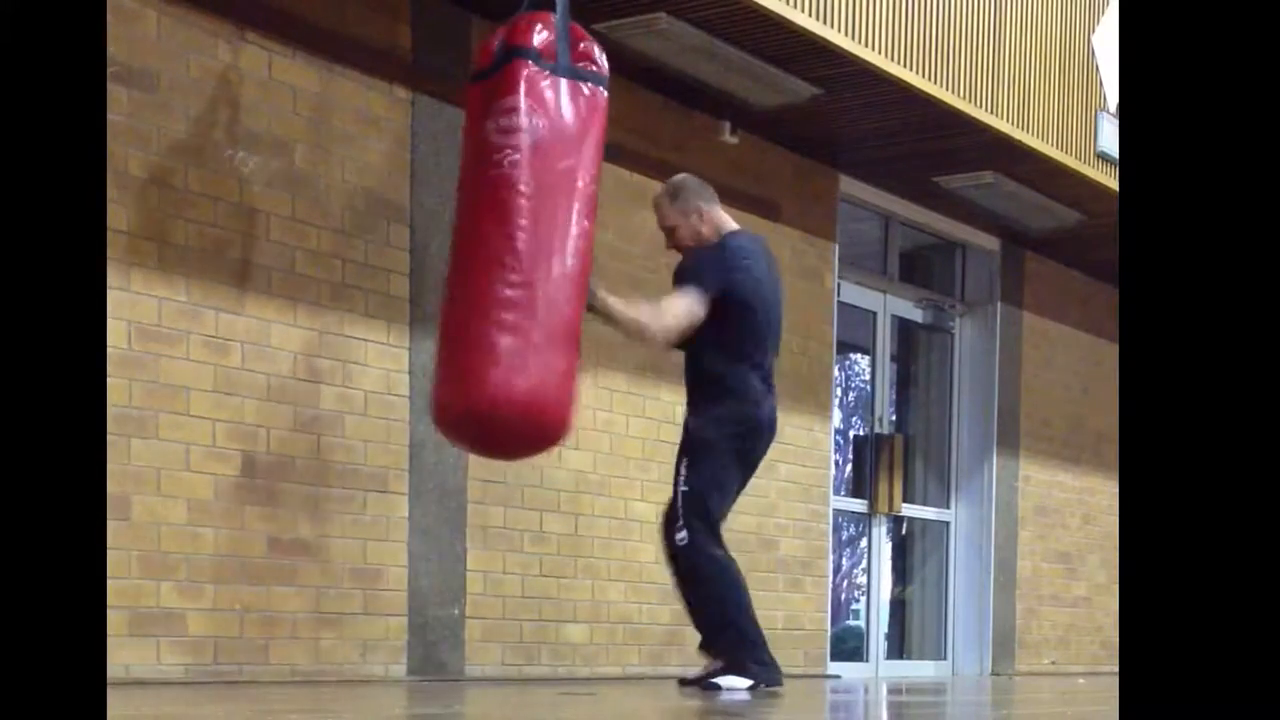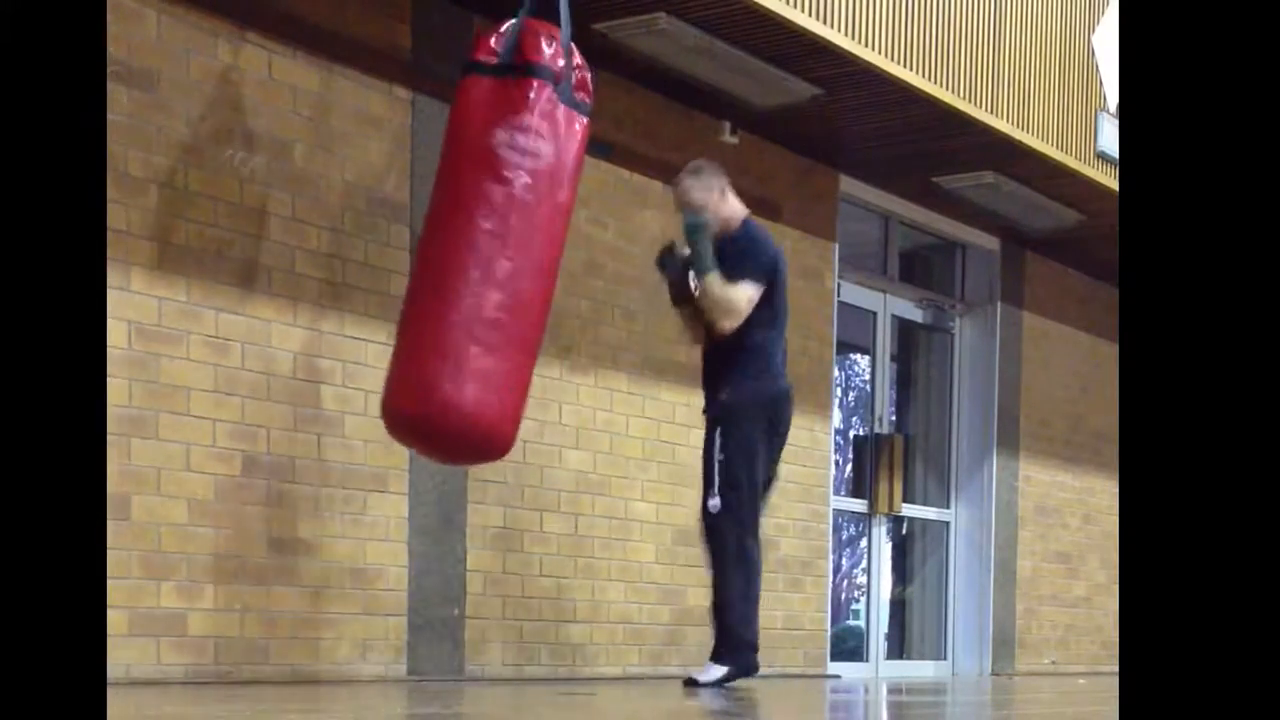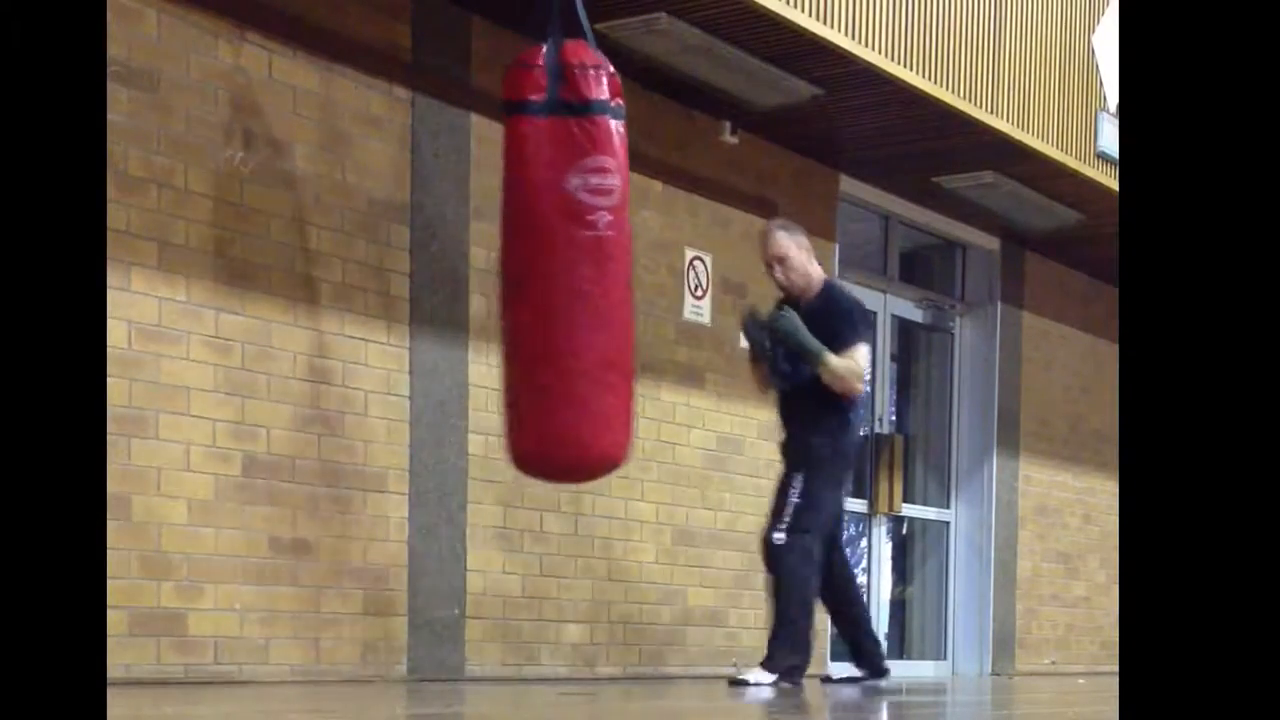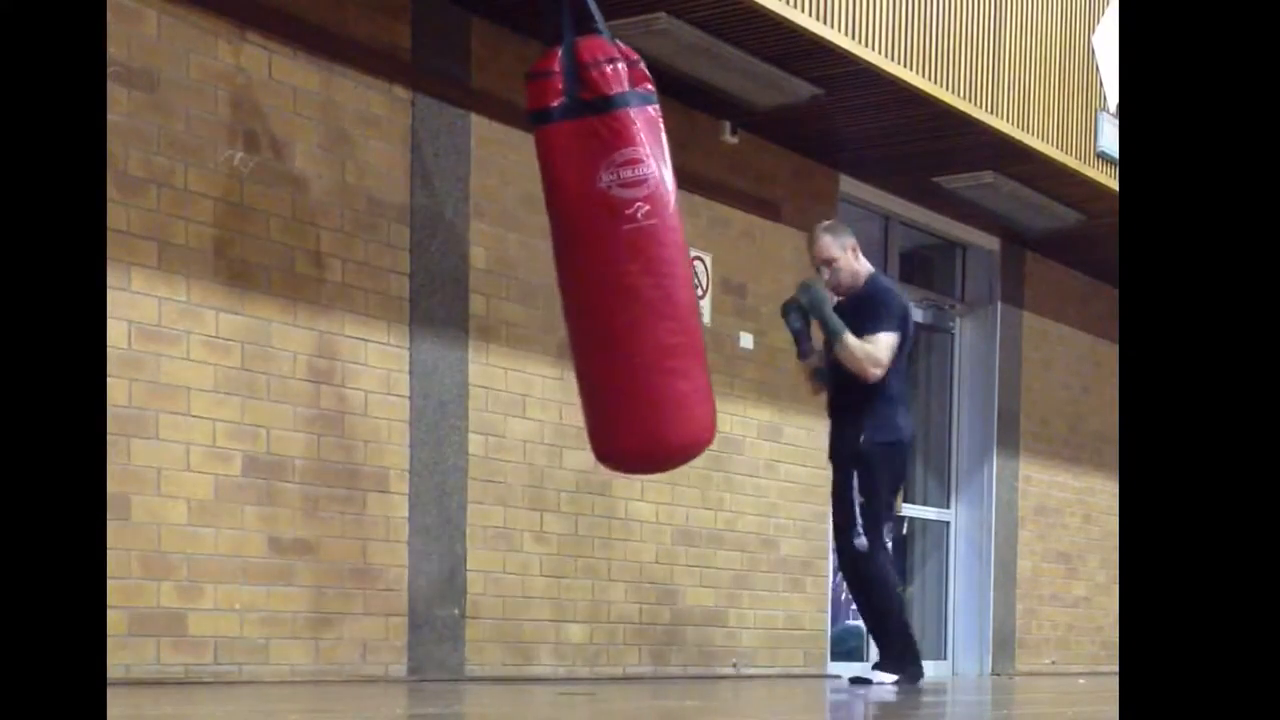
dt=0.5s
person 1, frame 1
left shoulder: (714, 261)
right shoulder: (752, 252)
left elbow: (657, 325)
left wrist: (590, 295)
right wrist: (681, 327)
left hip: (723, 420)
right hip: (751, 416)
left knee: (693, 541)
right knee: (688, 535)
left ankle: (754, 663)
right ankle: (726, 651)
person 1, frame 2
left shoulder: (748, 244)
right shoulder: (735, 247)
left elbow: (728, 316)
right elbow: (703, 329)
left wrist: (702, 255)
right wrist: (679, 282)
left hip: (746, 397)
right hip: (755, 399)
left knee: (726, 517)
right knee: (732, 520)
left ankle: (734, 650)
right ankle: (736, 651)
person 1, frame 3
left shoulder: (843, 307)
right shoulder: (785, 310)
left elbow: (855, 382)
right elbow: (768, 383)
left wrist: (806, 346)
right wrist: (759, 350)
left hip: (826, 446)
right hip: (804, 444)
left knee: (786, 545)
right knee: (823, 552)
left ankle: (785, 660)
right ankle: (869, 657)
person 1, frame 4
left shoulder: (881, 297)
right shoulder: (845, 307)
left elbow: (872, 366)
right elbow: (822, 381)
left wrist: (827, 316)
right wrist: (802, 336)
left hip: (874, 437)
right hip: (859, 439)
left knee: (861, 548)
right knee: (865, 550)
left ankle: (899, 658)
right ankle: (899, 658)
